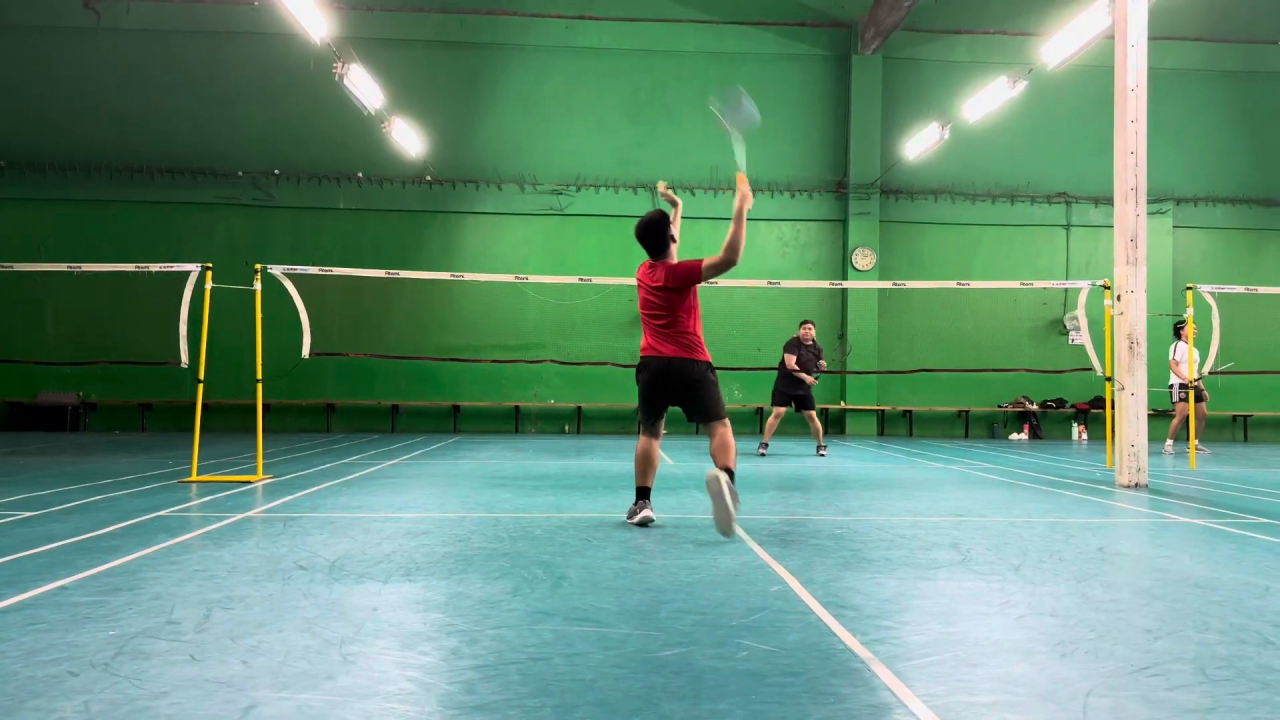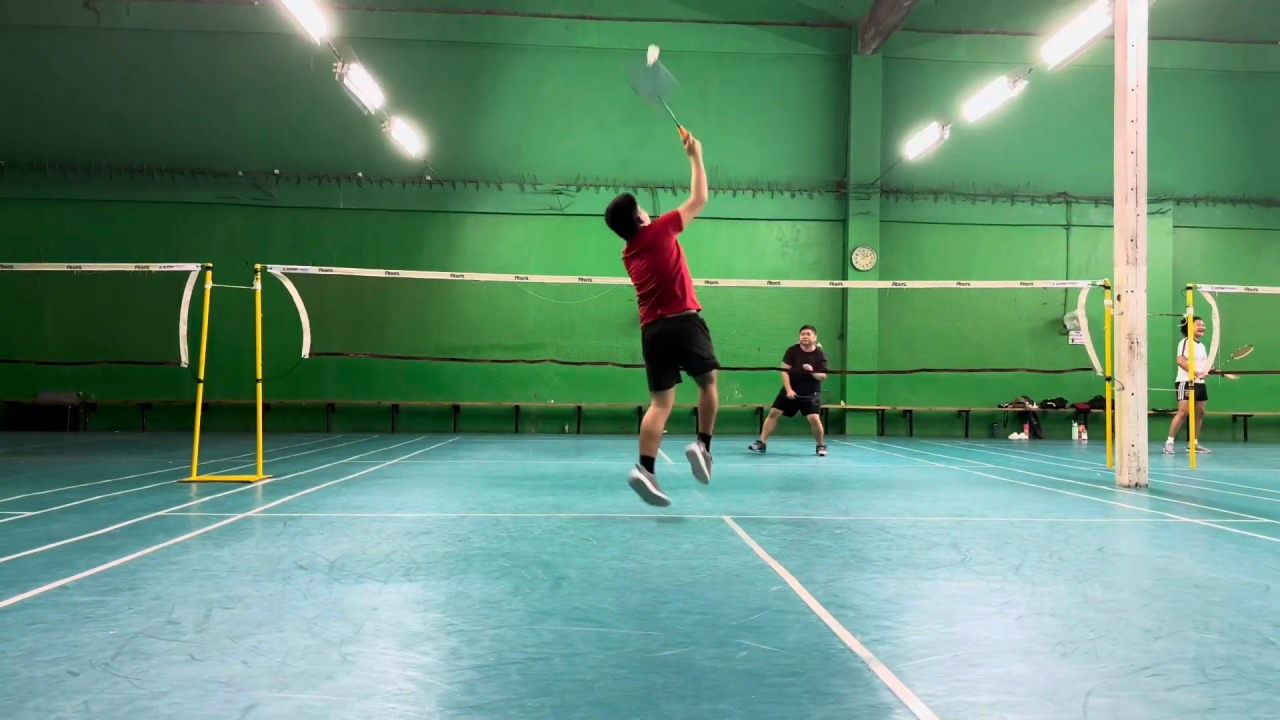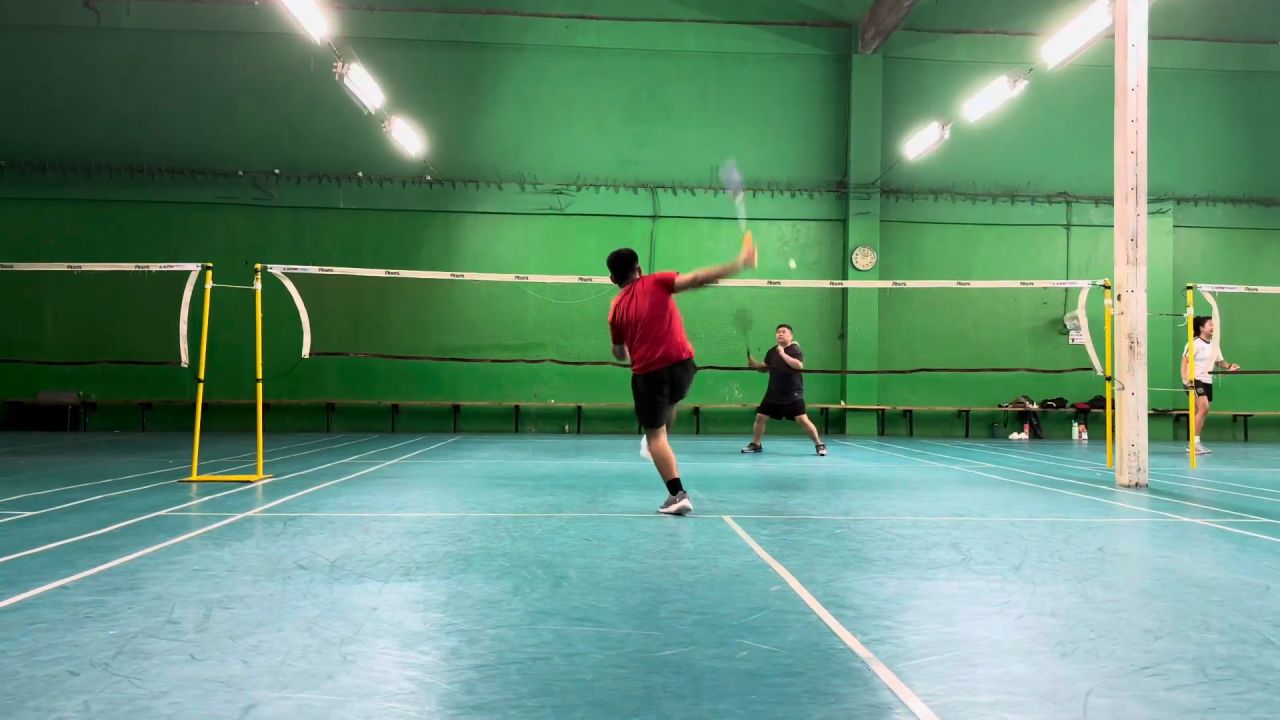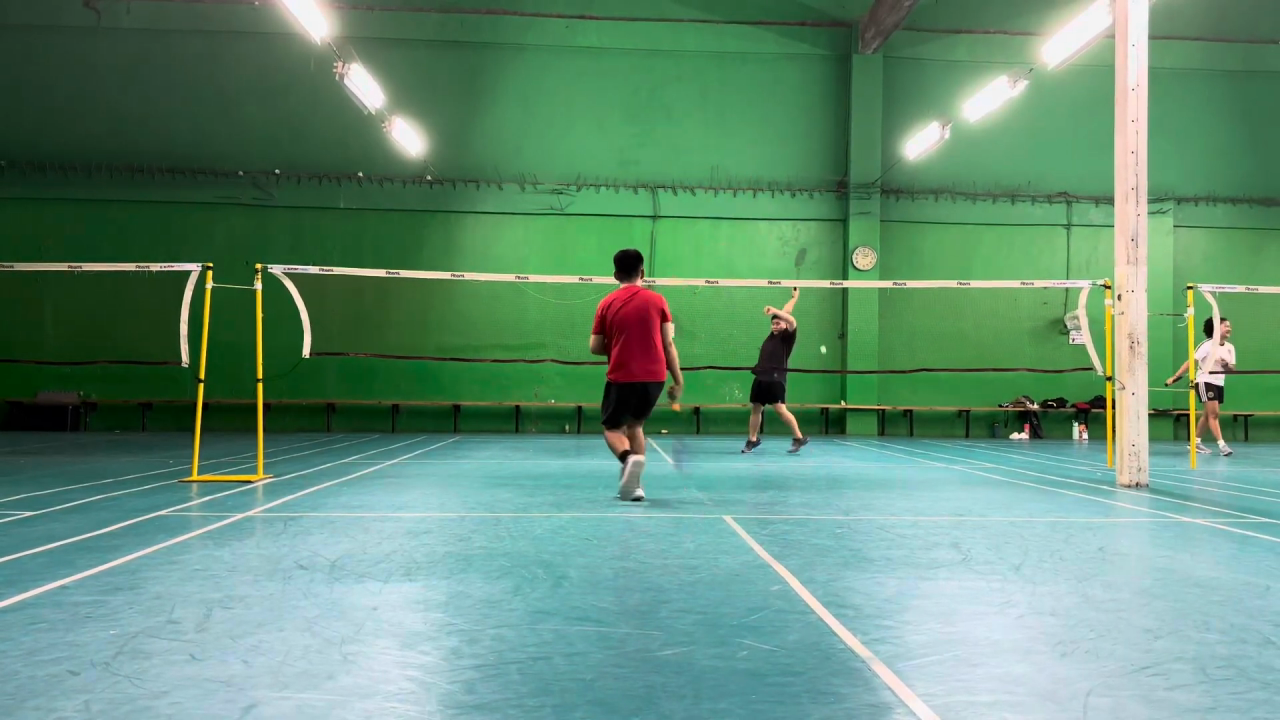
dt=0.3s
person 1, frame 1
left shoulder: (644, 272)
right shoulder: (679, 273)
left elbow: (662, 242)
right elbow: (729, 258)
left wrist: (675, 209)
right wrist: (741, 207)
left hip: (652, 364)
right hip: (690, 361)
left knee: (650, 434)
right knee: (720, 427)
left ankle: (641, 503)
right ankle: (724, 476)
person 1, frame 2
left shoulder: (629, 254)
right shoulder: (659, 232)
right elbow: (698, 200)
left wrist: (618, 218)
right wrist: (696, 158)
left hip: (655, 330)
right hip: (685, 322)
left knee: (659, 402)
right knee: (707, 383)
left ankle: (645, 468)
right ankle: (702, 447)
person 1, frame 3
left shoulder: (616, 308)
right shoulder: (655, 283)
left elbow: (619, 354)
right elbow: (697, 279)
right wrist: (735, 265)
left hip: (647, 372)
right hip: (680, 363)
left knee: (656, 435)
right knee: (664, 410)
left ankle: (678, 495)
right ankle: (652, 439)
person 1, frame 4
left shoulder: (607, 303)
right shoulder: (657, 300)
left elbow: (595, 347)
right elbow: (668, 344)
right wrist: (678, 380)
left hip: (622, 378)
right hip: (654, 377)
left knee: (613, 430)
right knee: (634, 426)
left ankle: (630, 458)
right ankle: (634, 484)
